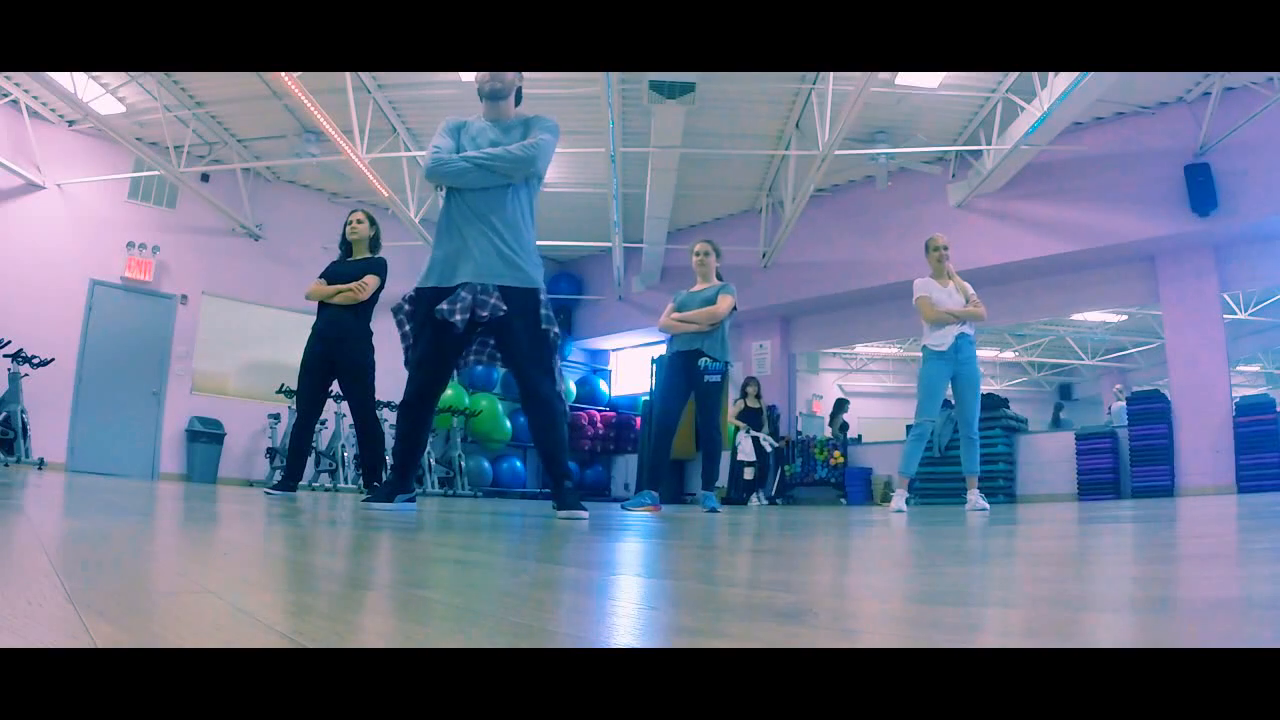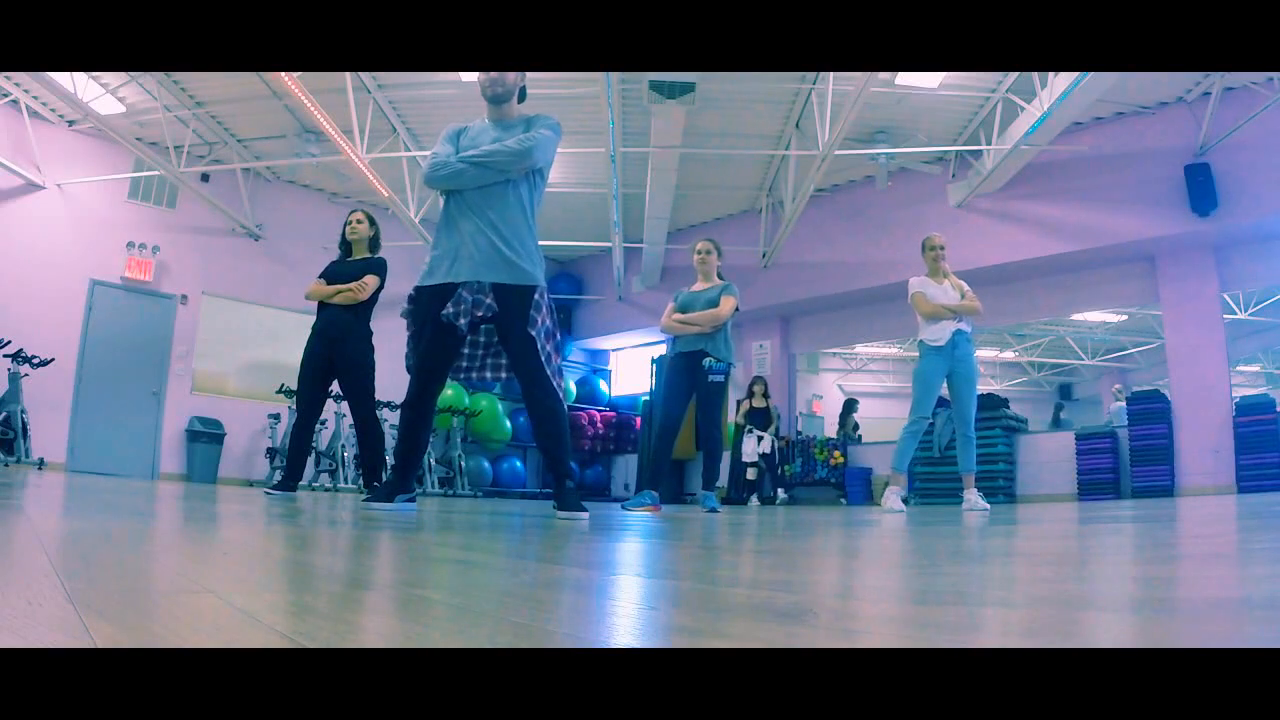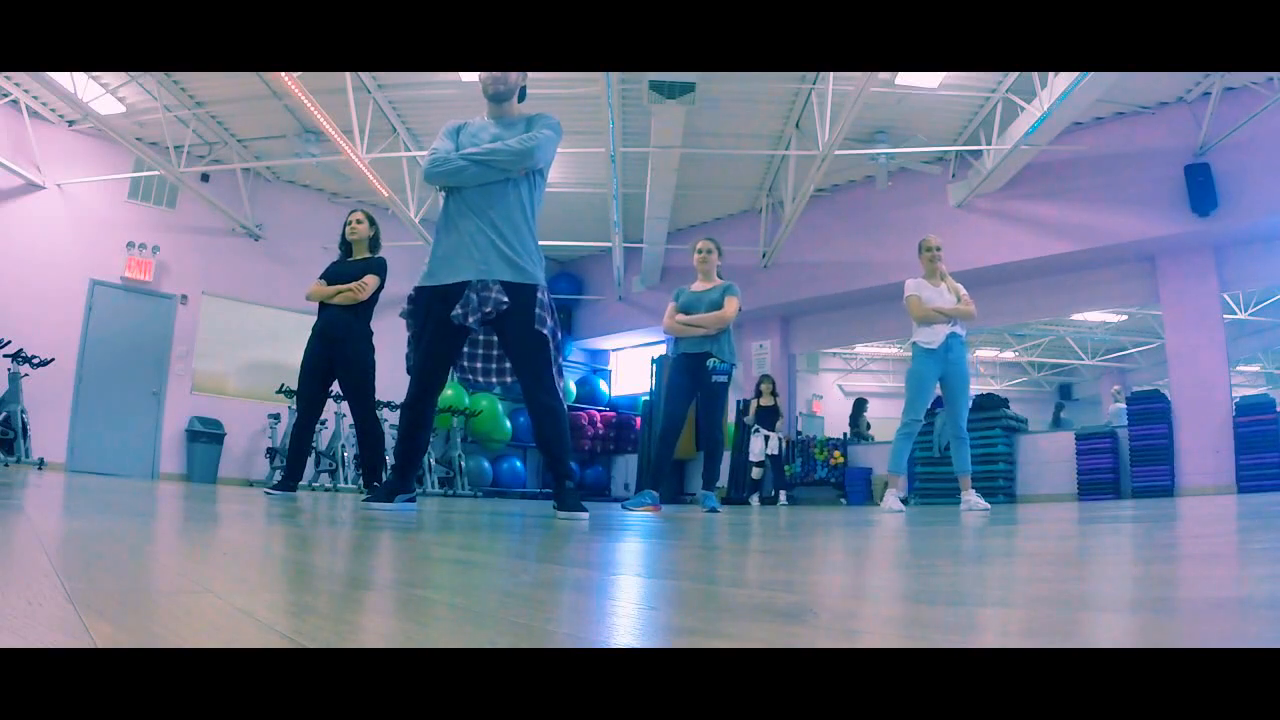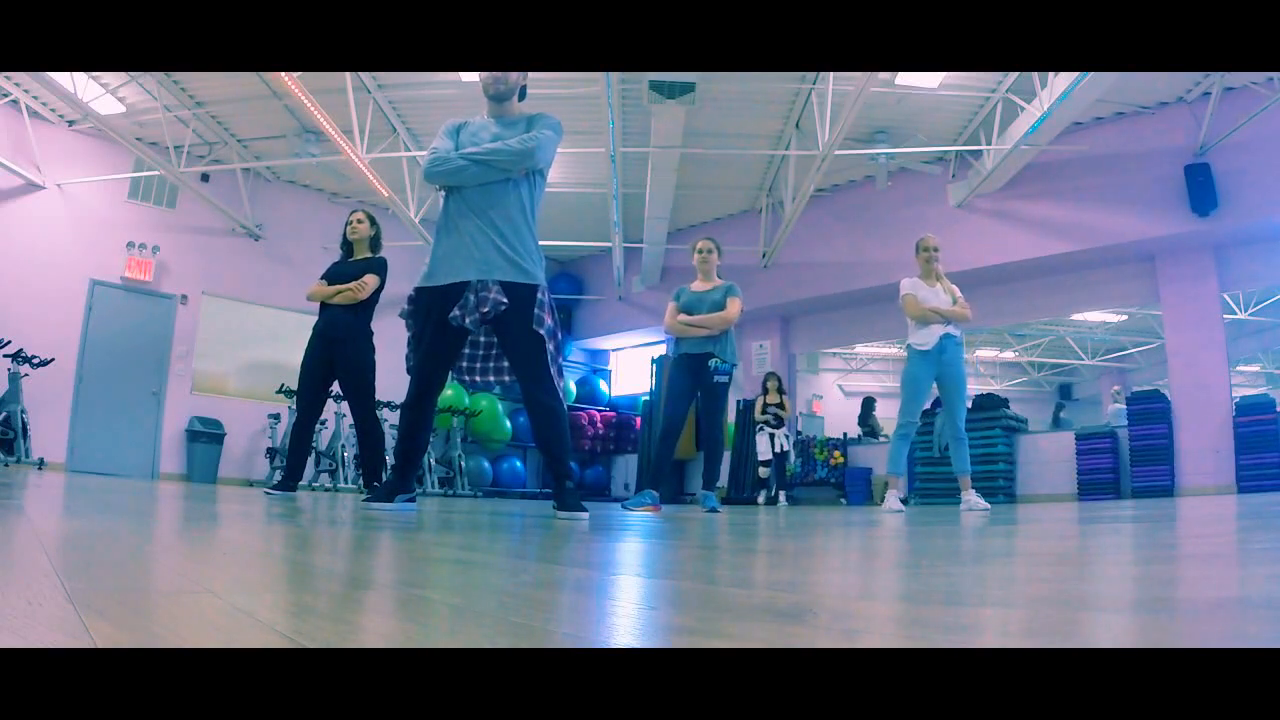
dt=0.2s
person 1, frame 1
left shoulder: (539, 127)
right shoulder: (454, 127)
left elbow: (530, 161)
right elbow: (436, 168)
left wrist: (467, 161)
right wrist: (506, 171)
left hip: (516, 280)
right hip: (447, 278)
left knee: (540, 389)
right knee: (421, 387)
left ankle: (563, 490)
right ankle: (400, 483)
person 1, frame 2
left shoulder: (542, 127)
right shoulder: (457, 133)
left elbow: (527, 153)
right elbow: (434, 174)
left wrist: (466, 162)
right wrist: (504, 167)
left hip: (515, 276)
right hip: (447, 276)
left knee: (540, 387)
right knee: (422, 386)
left ankle: (564, 487)
right ankle: (401, 483)
person 1, frame 3
left shoulder: (543, 125)
right shoulder: (455, 130)
left elbow: (529, 153)
right elbow: (433, 171)
left wrist: (466, 160)
right wrist: (503, 166)
left hip: (517, 275)
right hip: (447, 274)
left knee: (541, 387)
right knee: (423, 385)
left ankle: (564, 488)
right ankle: (401, 483)
person 1, frame 4
left shoulder: (543, 125)
right shoulder: (456, 128)
left elbow: (530, 152)
right elbow: (434, 169)
left wrist: (465, 161)
right wrist: (505, 164)
left hip: (517, 274)
right hip: (448, 274)
left knee: (541, 387)
right knee: (423, 385)
left ankle: (564, 488)
right ankle: (401, 483)
person 2, frame 1
left shoulder: (377, 264)
right shoulder: (335, 265)
left elbow: (361, 294)
right elbow: (310, 293)
left wrist: (327, 295)
right wrist: (343, 288)
left hip: (354, 341)
right hip: (320, 339)
left knee: (363, 412)
right knee: (305, 410)
left ankle: (374, 484)
right ankle: (290, 479)
person 2, frame 2
left shoulder: (377, 264)
right shoulder: (334, 265)
left elbow: (361, 294)
right elbow: (310, 293)
left wrist: (327, 295)
right wrist: (343, 287)
left hip: (354, 341)
right hip: (320, 338)
left knee: (363, 412)
right knee: (305, 410)
left ankle: (374, 483)
right ankle: (290, 479)
person 2, frame 3
left shoulder: (377, 264)
right shoulder: (335, 265)
left elbow: (362, 295)
right elbow: (310, 293)
left wrist: (327, 296)
right wrist: (344, 287)
left hip: (354, 341)
right hip: (321, 339)
left knee: (364, 412)
right knee: (306, 409)
left ankle: (374, 484)
right ankle: (290, 479)
person 2, frame 4
left shoulder: (377, 263)
right shoulder: (336, 265)
left elbow: (361, 294)
right elbow: (312, 294)
left wrist: (328, 295)
right wrist: (343, 288)
left hip: (355, 340)
right hip: (321, 338)
left knee: (364, 412)
right knee: (305, 409)
left ankle: (374, 483)
right ankle: (290, 479)
person 3, frame 1
left shoulder: (963, 285)
right shoulder: (922, 284)
left elbow: (981, 314)
right elbow: (930, 316)
left wrist: (949, 311)
right wrist: (964, 313)
left hip: (966, 353)
right hip: (936, 354)
left knee: (970, 426)
right knee: (924, 423)
left ankle: (973, 493)
right ankle: (901, 492)
person 3, frame 2
left shoulder: (959, 284)
right shoulder: (917, 282)
left elbow: (977, 308)
right elbow: (926, 310)
left wrist: (946, 305)
right wrist: (960, 309)
left hip: (963, 350)
right hip: (933, 350)
left knee: (966, 423)
right knee: (918, 419)
left ankle: (970, 493)
right ankle: (893, 489)
person 3, frame 3
left shoulder: (955, 287)
right shoulder: (913, 284)
left elbow: (971, 312)
right elbow: (918, 313)
left wrist: (939, 309)
right wrist: (954, 313)
left hip: (956, 352)
right hip: (926, 352)
left knee: (959, 425)
right knee: (911, 420)
left ankle: (967, 494)
right ankle: (892, 492)
person 3, frame 4
left shoulder: (951, 288)
right shoulder: (909, 284)
left elbow: (967, 315)
right elbow: (915, 313)
left wrist: (935, 309)
right wrist: (950, 313)
left hip: (952, 352)
right hip: (921, 352)
left knee: (957, 425)
right knee: (907, 423)
left ankle: (967, 494)
right ankle: (892, 493)
person 4, frame 1
left shoulder: (725, 289)
right shoulder: (681, 295)
left elbow: (718, 313)
right elbow: (663, 324)
left wrist: (681, 316)
right wrist: (695, 325)
left hip: (709, 359)
right hip: (677, 359)
left knee: (708, 426)
right knee: (662, 423)
left ankle: (708, 492)
right ankle: (650, 492)
person 4, frame 2
left shoulder: (727, 289)
right shoulder: (681, 293)
left elbow: (721, 315)
right elbow: (665, 325)
left wrist: (682, 317)
right wrist: (699, 327)
left hip: (712, 359)
right hip: (680, 360)
left knee: (710, 426)
right knee: (666, 424)
left ankle: (708, 492)
right ankle: (650, 491)
person 4, frame 3
left shoulder: (729, 289)
right shoulder: (681, 292)
left elbow: (726, 317)
right elbow: (667, 326)
left wrist: (686, 318)
right wrist: (703, 329)
left hip: (715, 360)
right hip: (682, 361)
left knee: (712, 427)
right knee: (669, 424)
left ankle: (708, 492)
right ankle: (650, 492)
person 4, frame 4
left shoulder: (729, 289)
right shoulder: (681, 291)
left elbow: (730, 318)
right elbow: (669, 326)
left wrist: (689, 319)
right wrist: (707, 329)
left hip: (717, 360)
right hip: (683, 361)
left knee: (712, 427)
right knee: (670, 424)
left ankle: (708, 492)
right ankle: (650, 491)
